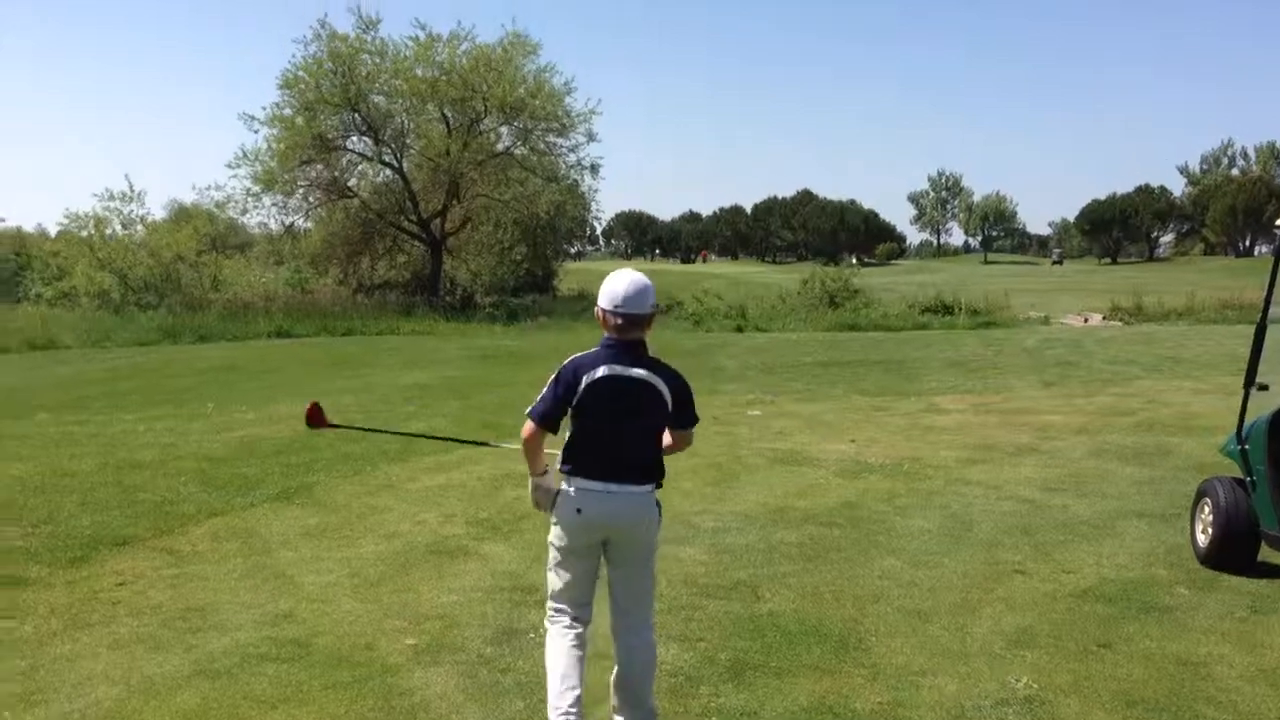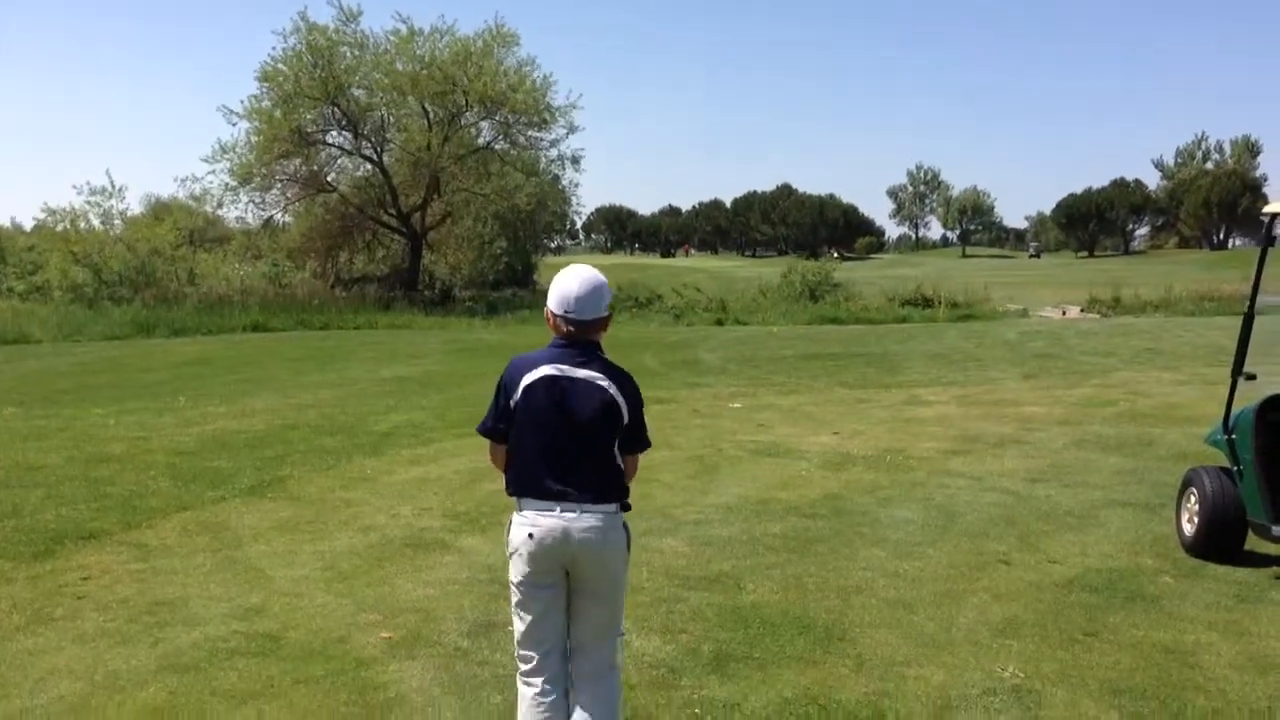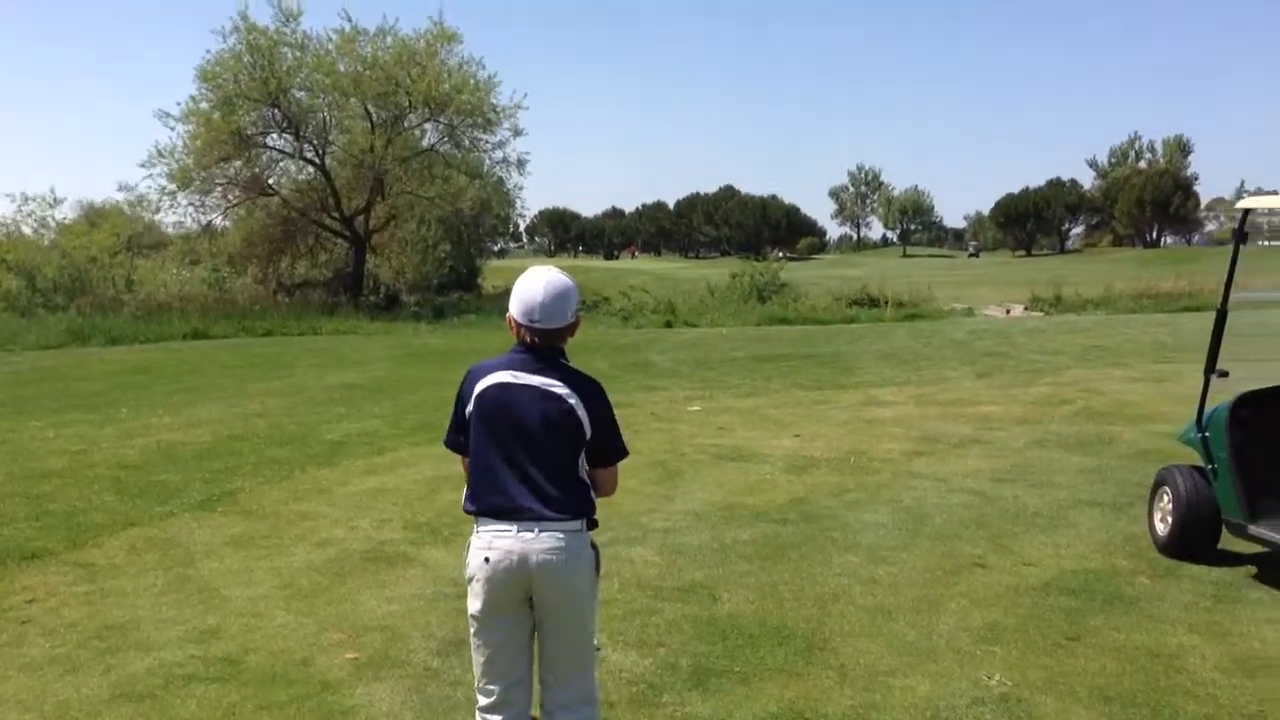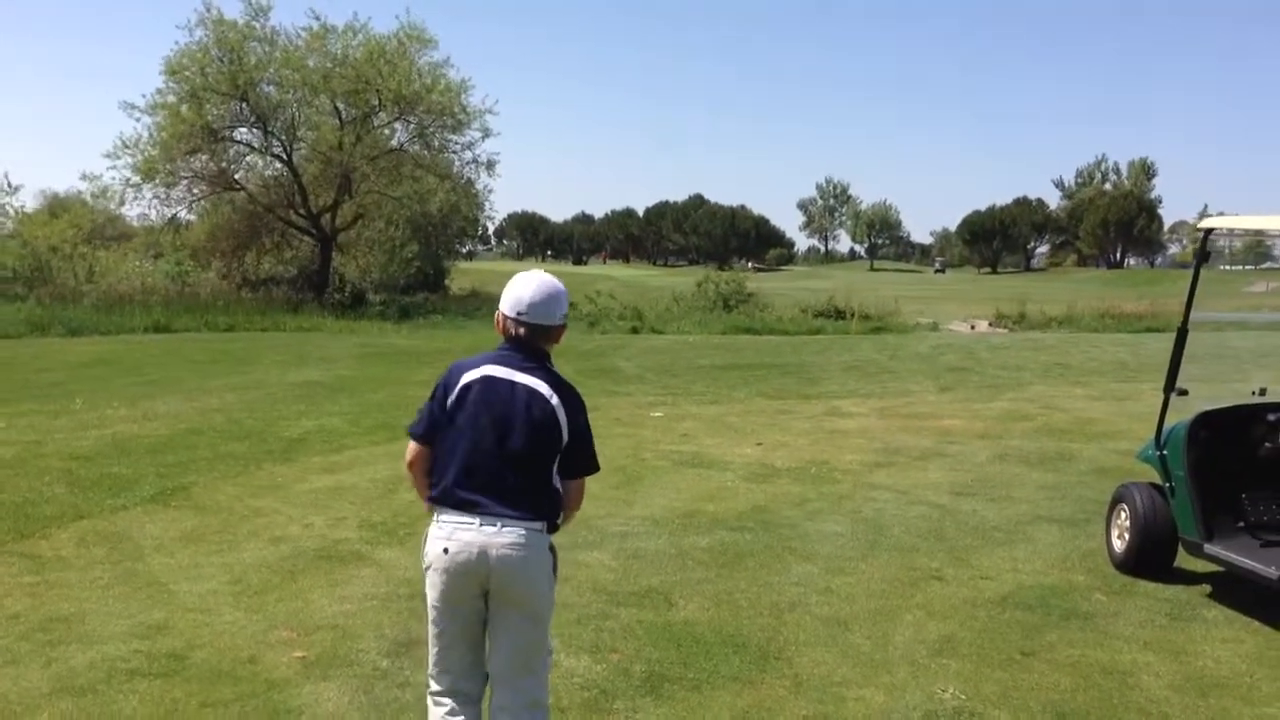
dt=0.7s
person 1, frame 1
left shoulder: (578, 368)
right shoulder: (668, 380)
left elbow: (531, 434)
right elbow: (682, 439)
left wrist: (538, 476)
left hip: (578, 502)
right hip: (638, 507)
left knee: (566, 616)
right knee: (634, 623)
person 1, frame 2
left shoulder: (520, 372)
right shoulder: (619, 384)
left elbow: (499, 457)
right elbow: (628, 469)
left hip: (534, 524)
right hip: (600, 527)
left knee: (537, 662)
right knee: (597, 664)
person 1, frame 3
left shoulder: (479, 380)
right shoulder: (585, 392)
left elbow: (468, 465)
right elbow: (606, 485)
left hip: (493, 545)
right hip: (564, 547)
person 1, frame 4
left shoulder: (461, 375)
right shoulder: (564, 398)
left elbow: (416, 459)
right elbow: (573, 496)
left hip: (453, 536)
right hip: (524, 546)
